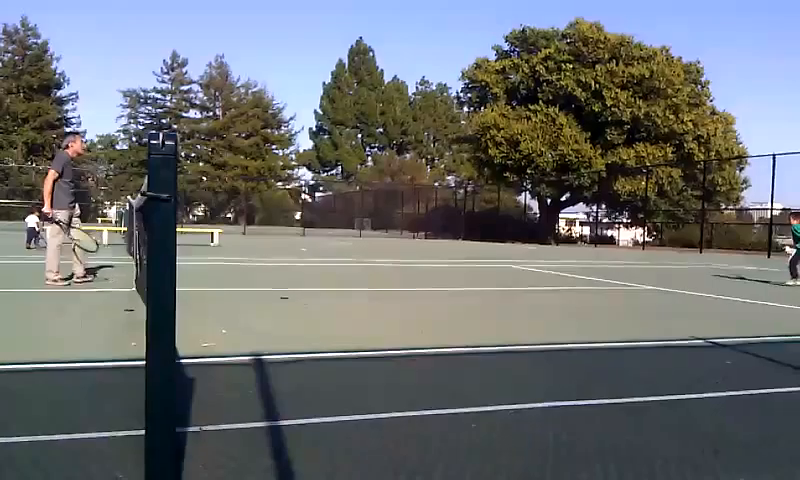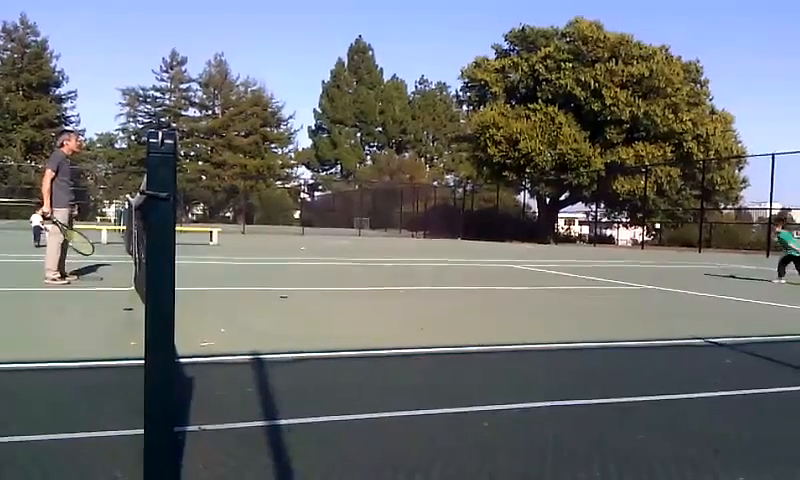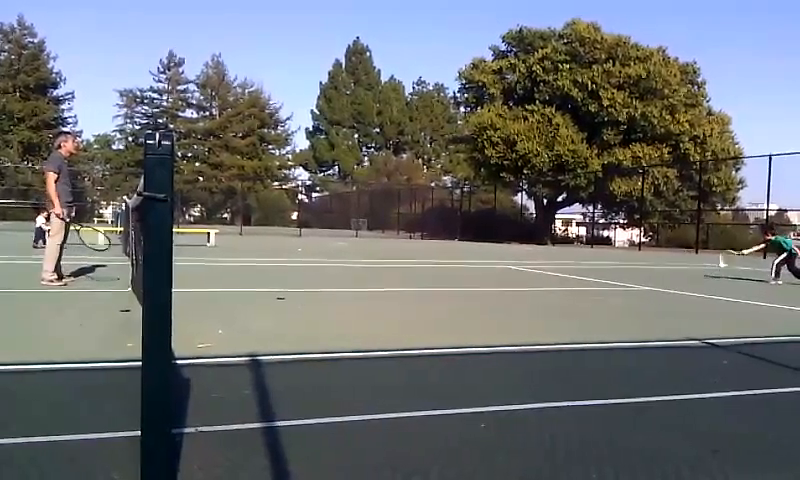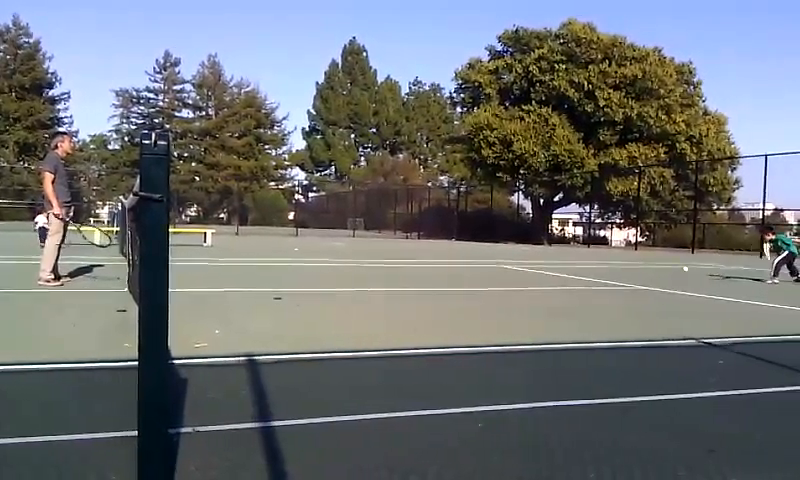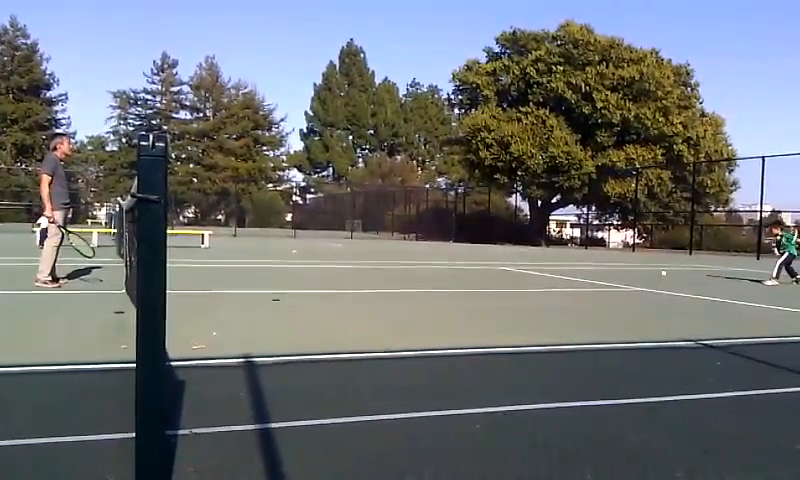
dt=0.3s
person 1, frame 1
left shoulder: (68, 160)
right shoulder: (62, 157)
right elbow: (49, 180)
right wrist: (47, 204)
left hip: (71, 206)
right hip: (60, 207)
right knee: (56, 240)
left ankle: (79, 273)
right ankle: (52, 276)
person 1, frame 2
left shoulder: (65, 159)
right shoulder: (57, 156)
right elbow: (46, 180)
right wrist: (46, 204)
left hip: (68, 205)
right hip: (59, 206)
left knee: (64, 240)
right knee: (56, 239)
left ankle: (60, 272)
right ankle: (51, 275)
person 1, frame 3
left shoulder: (62, 160)
right shoulder: (55, 158)
right elbow: (50, 183)
right wrist: (56, 205)
left hip: (66, 207)
right hip: (60, 207)
left knee: (61, 241)
right knee: (55, 240)
left ankle: (57, 273)
right ankle: (48, 276)
person 1, frame 4
left shoulder: (59, 160)
right shoulder: (52, 158)
right elbow: (47, 183)
right wrist: (55, 205)
left hip: (64, 207)
right hip: (57, 207)
left knee: (58, 241)
right knee: (53, 239)
left ankle: (53, 273)
right ankle: (45, 276)
person 1, frame 5
left shoulder: (58, 162)
right shoulder: (51, 160)
right elbow: (44, 185)
right wrist: (48, 208)
left hip: (62, 209)
right hip: (55, 209)
left knee: (56, 242)
right knee: (52, 241)
left ankle: (51, 275)
right ankle: (42, 277)
